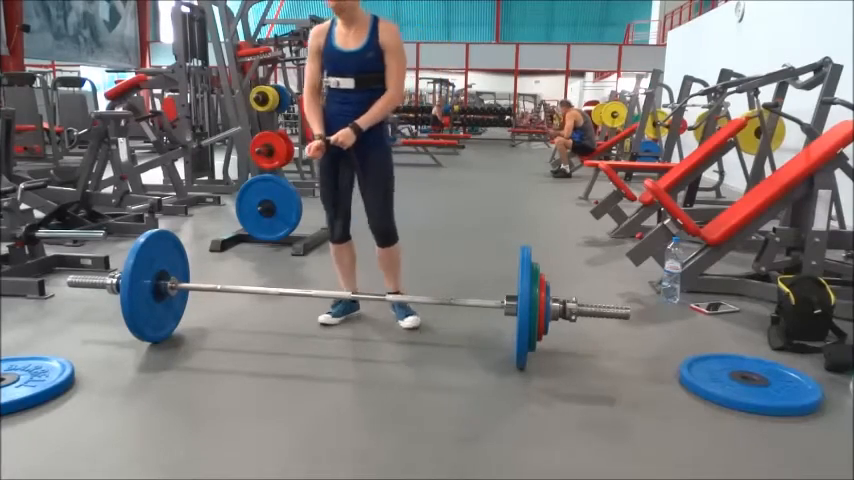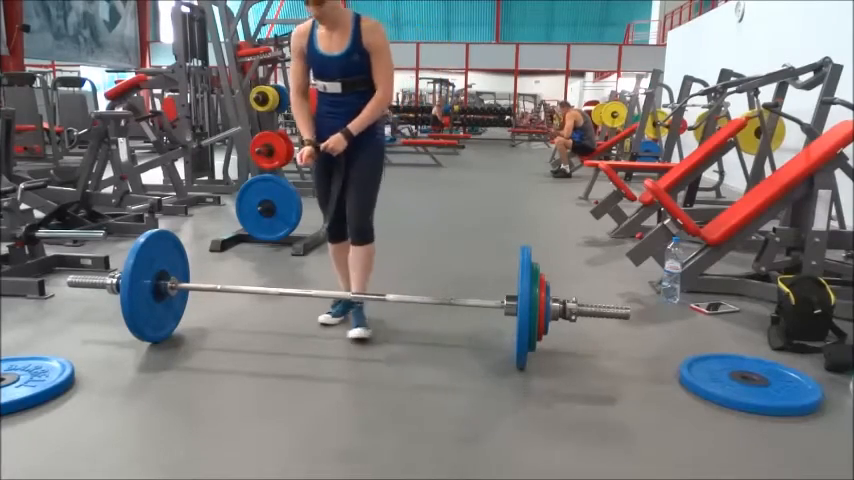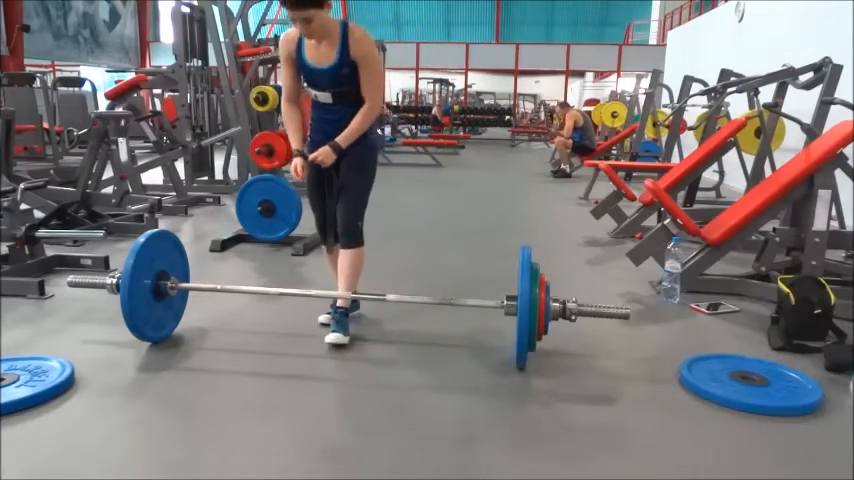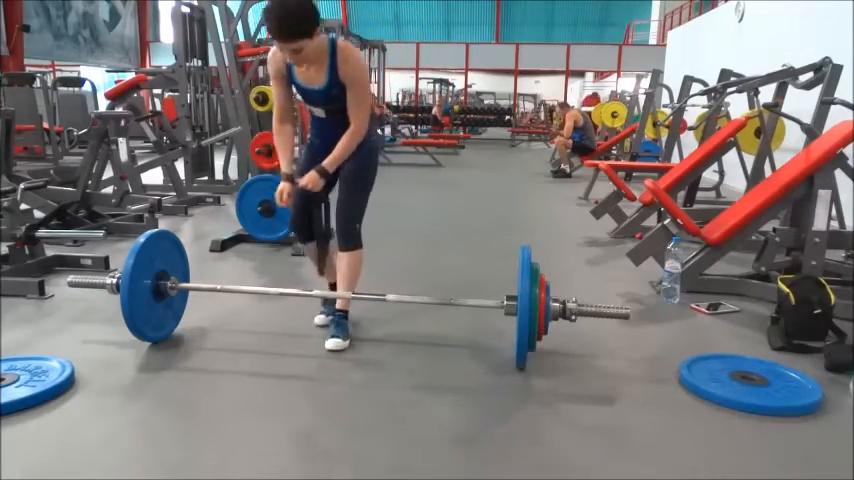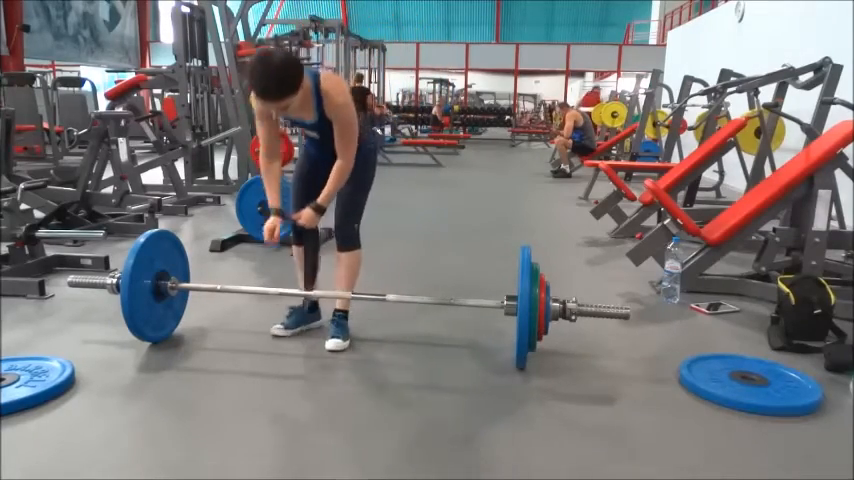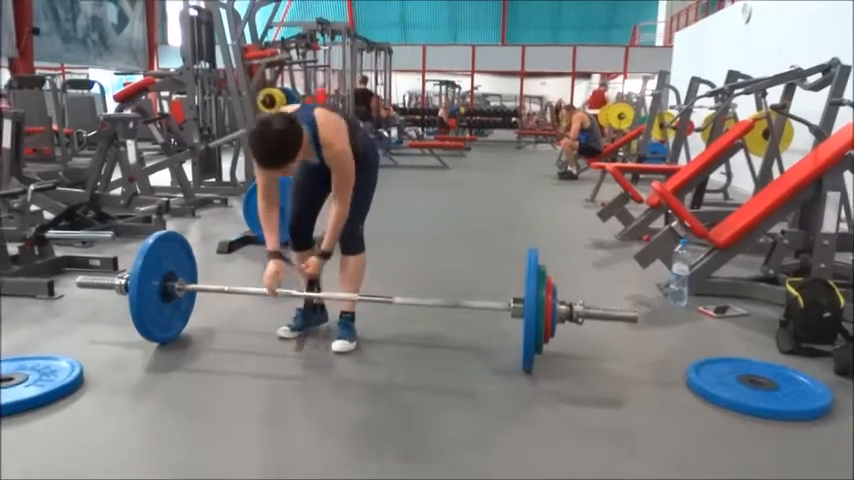
dt=0.2s
person 1, frame 1
left shoulder: (385, 32)
right shoulder: (319, 34)
left elbow: (395, 92)
right elbow: (311, 93)
left wrist: (356, 128)
right wrist: (318, 134)
left hip: (371, 140)
right hip: (332, 141)
left knee: (381, 223)
right knee: (336, 224)
left ankle: (395, 297)
right ankle: (349, 297)
person 1, frame 2
left shoulder: (369, 31)
right shoulder: (302, 35)
left elbow: (384, 93)
right elbow: (298, 94)
left wrist: (347, 134)
right wrist: (309, 140)
left hip: (364, 140)
right hip: (324, 139)
left knee: (359, 223)
right knee: (332, 224)
left ankle: (358, 306)
right ankle: (346, 296)
person 1, frame 3
left shoulder: (358, 40)
right shoulder: (289, 42)
left elbow: (373, 104)
right elbow: (290, 102)
left wrist: (337, 146)
right wrist: (298, 151)
left hip: (357, 143)
right hip: (318, 142)
left knee: (349, 226)
right knee: (325, 227)
left ankle: (342, 311)
right ankle: (347, 296)
person 1, frame 4
left shoulder: (347, 59)
right shoulder: (277, 59)
left elbow: (359, 125)
right elbow: (282, 120)
left wrist: (323, 172)
right wrist: (286, 174)
left hip: (357, 147)
right hip: (319, 143)
left knee: (347, 227)
right knee: (301, 222)
left ankle: (341, 314)
right ankle: (333, 289)
person 1, frame 5
left shoulder: (334, 94)
right shoulder: (263, 99)
left elbow: (345, 159)
right elbow: (269, 157)
left wrist: (319, 207)
right wrist: (275, 211)
left hip: (356, 154)
right hip: (315, 150)
left knee: (345, 227)
right knee: (298, 226)
left ankle: (341, 315)
right ankle: (308, 306)
person 1, frame 6
left shoulder: (333, 143)
right shoulder: (267, 141)
left elbow: (341, 203)
right elbow: (267, 202)
left wrist: (323, 254)
right wrist: (273, 256)
left hip: (358, 160)
right hip: (316, 163)
left knee: (349, 232)
right knee: (297, 229)
left ankle: (347, 318)
right ankle: (313, 308)
